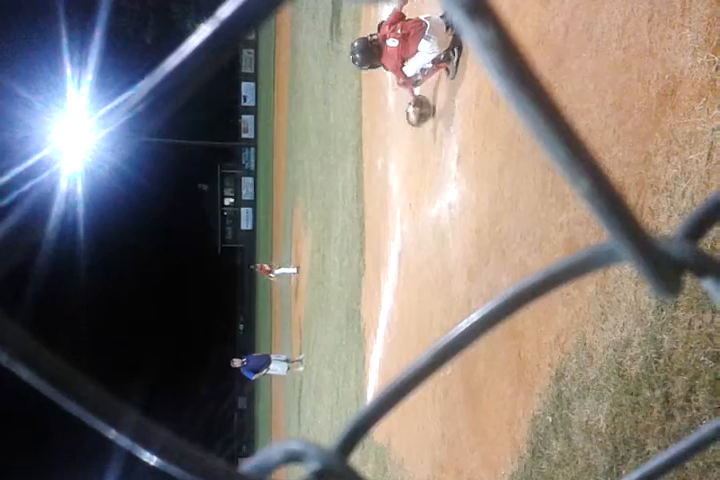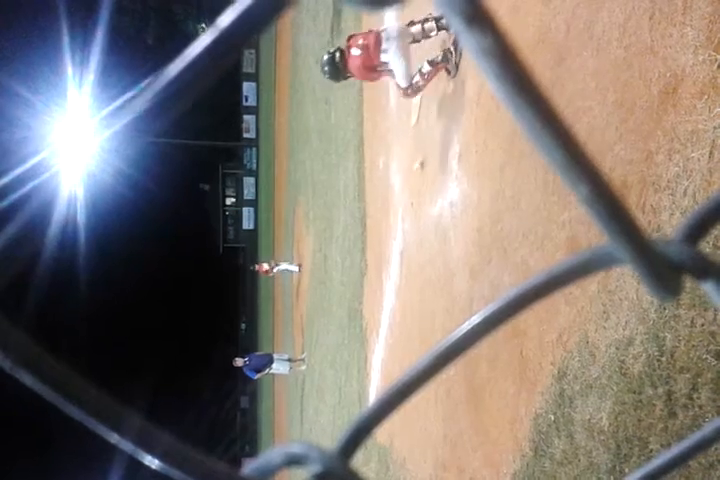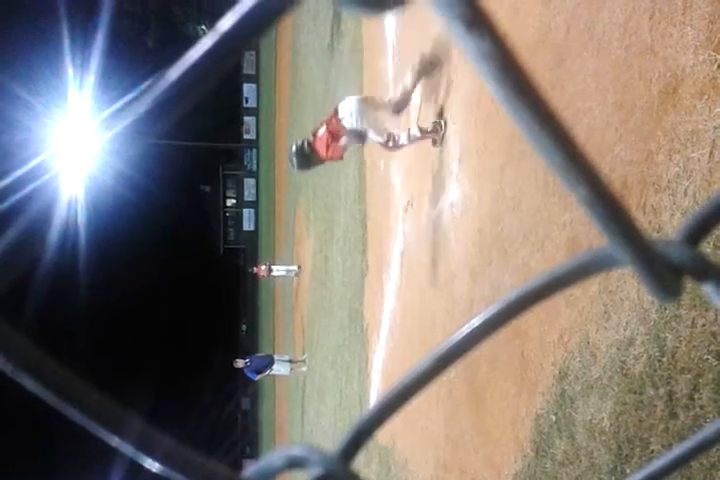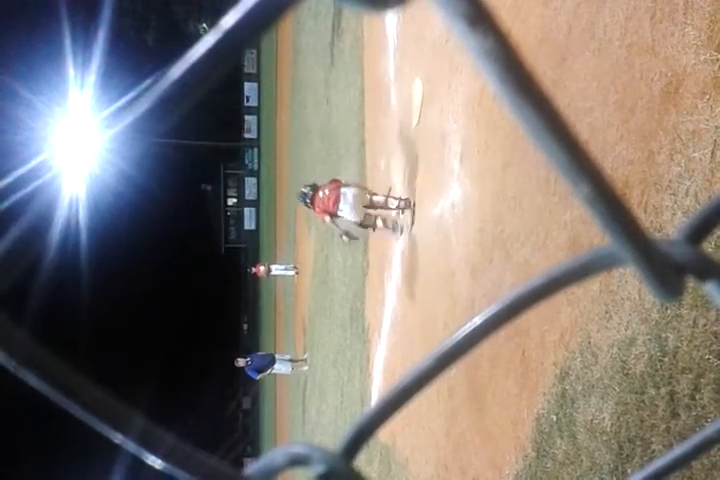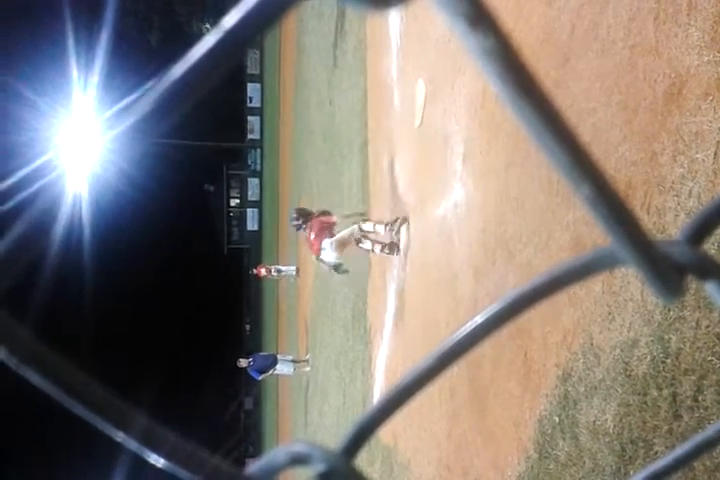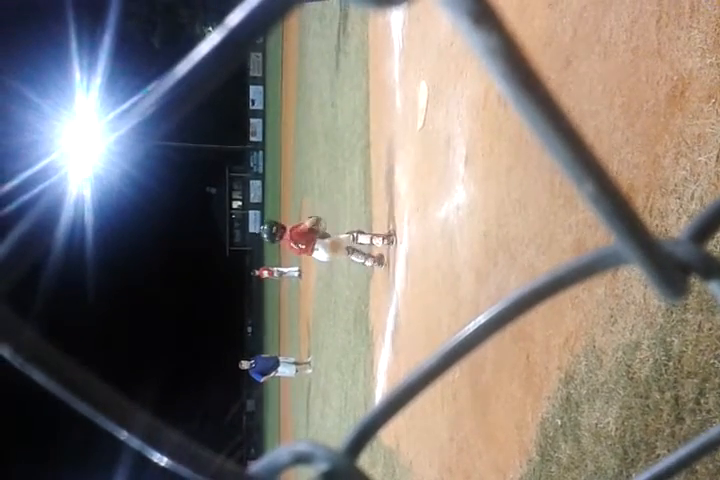
dt=0.5s
person 1, frame 1
left shoulder: (391, 61)
right shoulder: (385, 29)
left elbow: (403, 80)
left hip: (432, 44)
left knee: (410, 77)
left ankle: (447, 59)
right ankle: (446, 22)
person 1, frame 2
left shoulder: (358, 70)
right shoulder: (352, 42)
left elbow: (389, 74)
left hip: (393, 51)
left knee: (407, 90)
left ankle: (444, 58)
right ankle: (438, 24)
person 1, frame 3
left shoulder: (326, 152)
right shoulder: (319, 135)
left elbow: (344, 141)
left wrist: (357, 137)
left knee: (390, 143)
right knee: (397, 105)
left ankle: (431, 131)
right ankle: (422, 68)
person 1, frame 4
left shoulder: (318, 207)
right shoulder: (330, 184)
left elbow: (328, 219)
right elbow: (349, 185)
left wrist: (343, 233)
right wrist: (367, 190)
left hip: (347, 211)
right knee: (372, 200)
left ankle: (394, 226)
right ankle: (402, 204)
person 1, frame 5
left shoulder: (308, 236)
right shoulder: (319, 218)
left elbow: (315, 256)
right elbow: (336, 219)
left wrist: (330, 266)
left hip: (328, 258)
right hip: (331, 246)
left knee: (357, 240)
right knee: (359, 227)
left ankle: (386, 248)
right ankle: (389, 227)
person 1, frame 6
left shoulder: (286, 243)
right shoulder: (291, 232)
right elbow: (309, 223)
right wrist: (316, 219)
left hip: (319, 254)
right hip: (323, 246)
left knee: (350, 250)
right knee: (354, 236)
left ankle: (374, 261)
right ankle: (383, 239)
